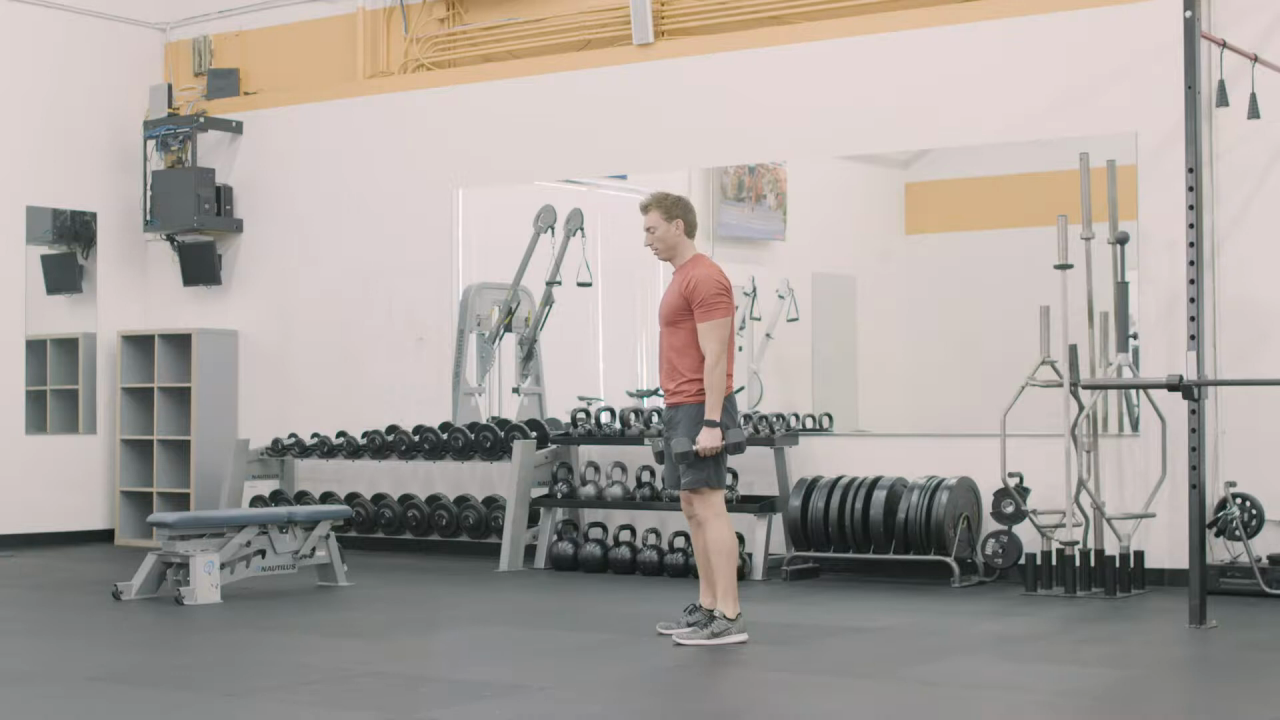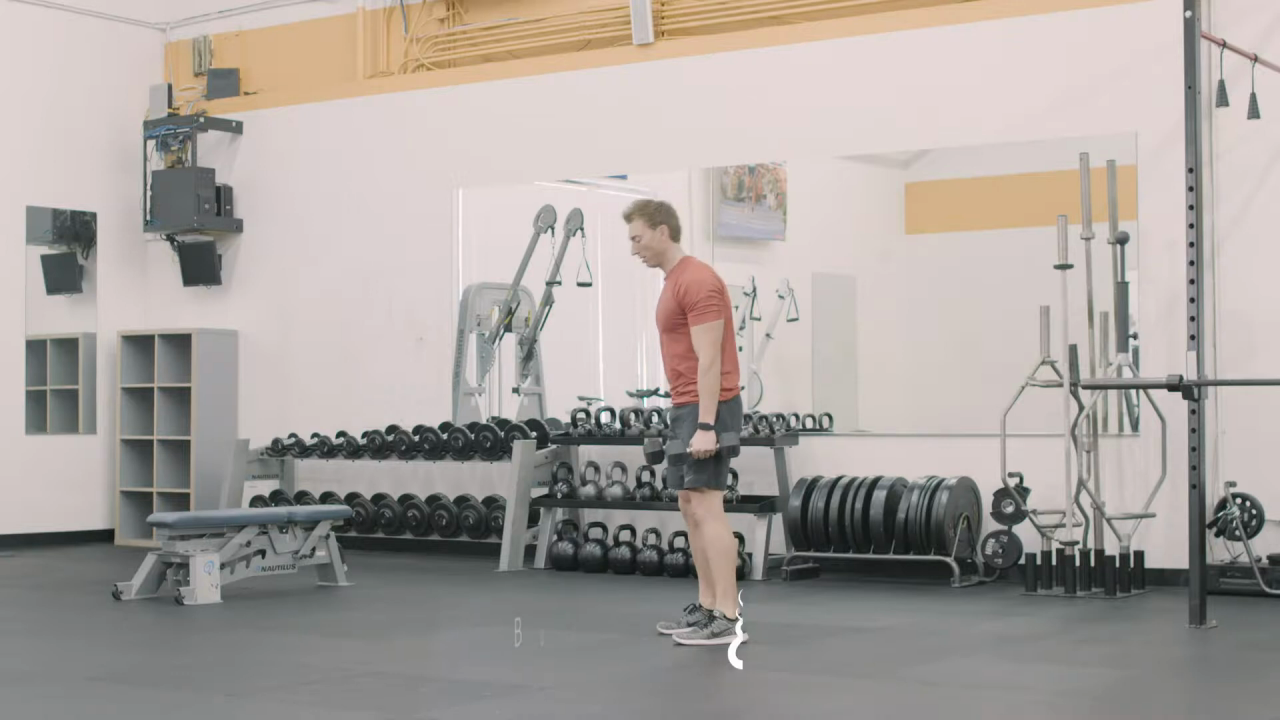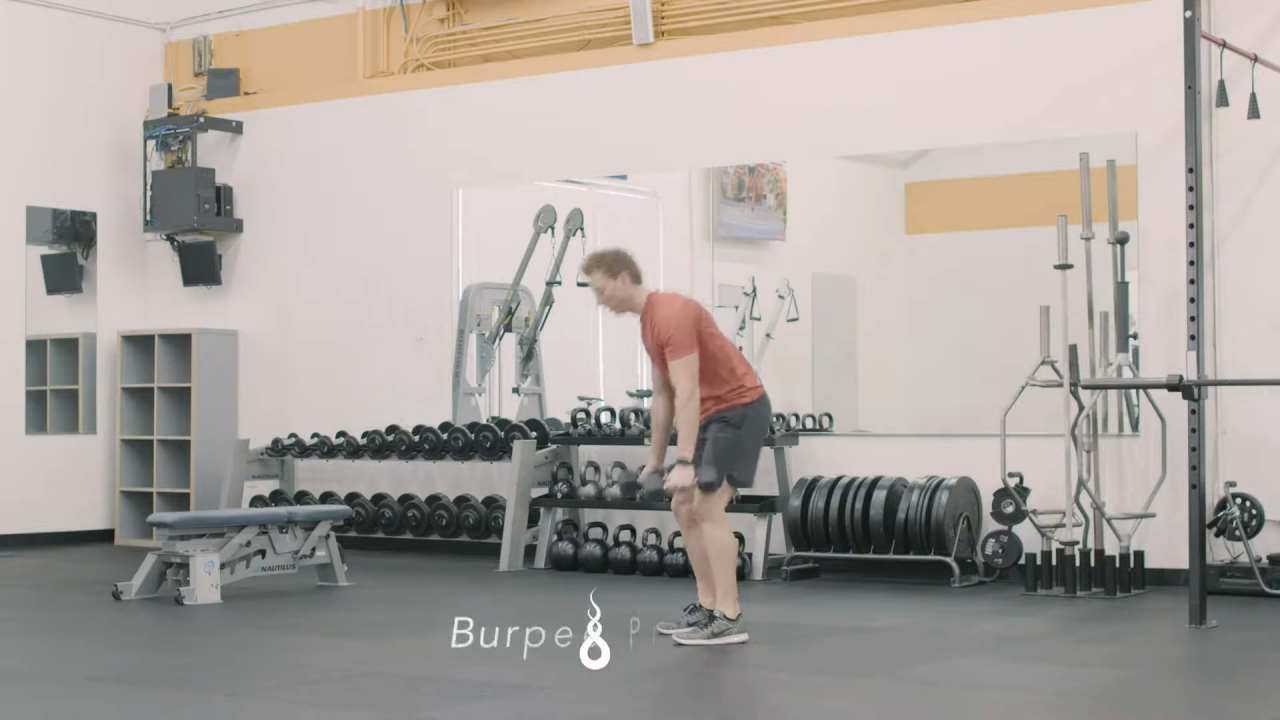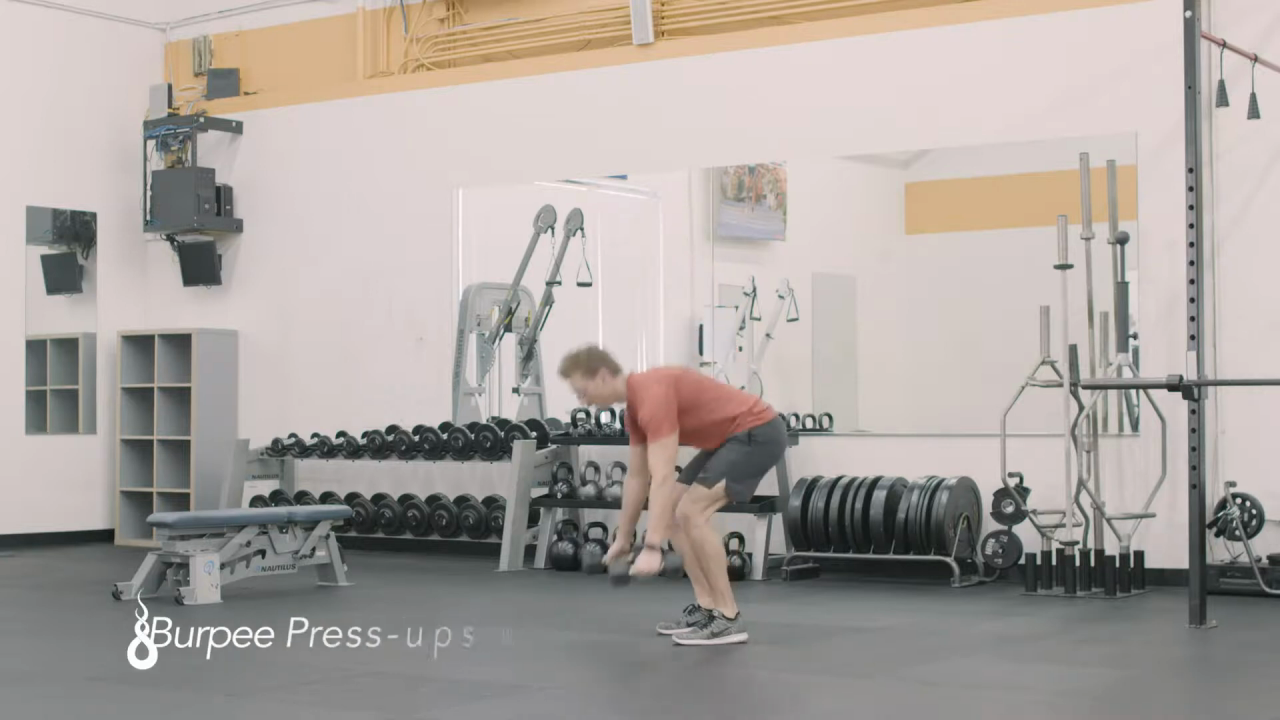
dt=0.2s
person 1, frame 1
left shoulder: (704, 278)
right shoulder: (682, 278)
left elbow: (715, 358)
left wrist: (711, 423)
left hip: (701, 410)
right hip: (681, 410)
left knee: (707, 508)
right knee: (693, 509)
left ankle: (728, 617)
right ankle: (708, 608)
person 1, frame 2
left shoulder: (696, 280)
right shoulder: (675, 282)
left elbow: (709, 360)
left wrist: (707, 425)
right wrist: (688, 421)
left hip: (710, 410)
right hip: (690, 409)
left knee: (705, 506)
right knee: (691, 509)
left ankle: (727, 617)
right ankle: (707, 607)
person 1, frame 3
left shoulder: (671, 315)
right shoulder: (649, 321)
left elbow: (688, 394)
right elbow: (664, 396)
left wrist: (684, 463)
right wrist: (655, 458)
left hip: (739, 409)
right hip: (716, 413)
left knee: (706, 506)
right knee: (684, 505)
left ankle: (728, 618)
right ankle: (706, 608)
person 1, frame 4
left shoulder: (652, 397)
right shoulder: (637, 405)
left elbow: (662, 478)
right elbow: (637, 477)
left wrist: (651, 549)
right wrist: (622, 538)
left hip: (757, 433)
right hip: (730, 438)
left knee: (690, 512)
right knee: (674, 512)
left ankle: (727, 618)
right ankle: (705, 608)
